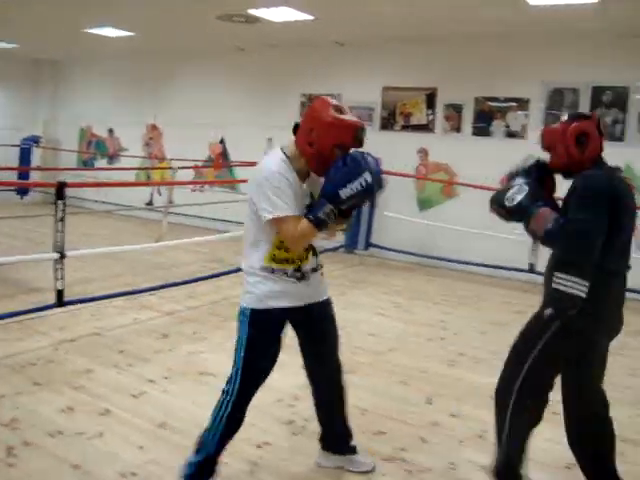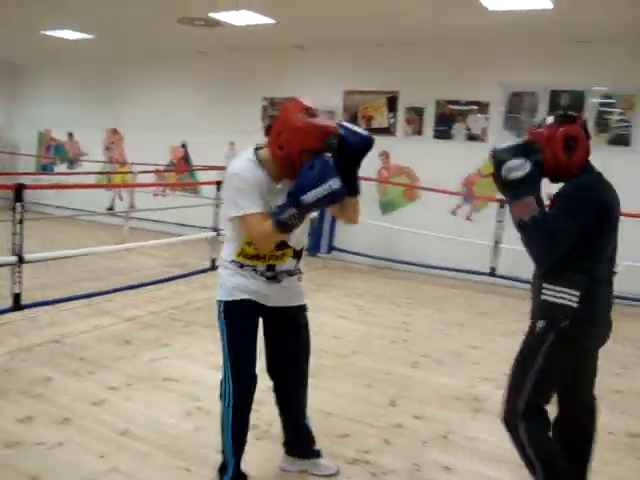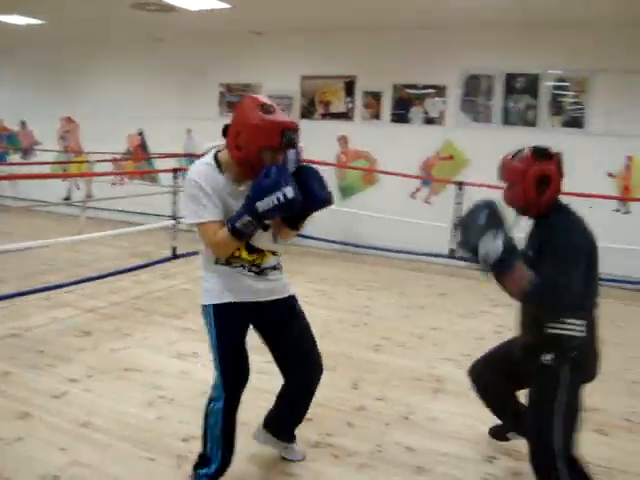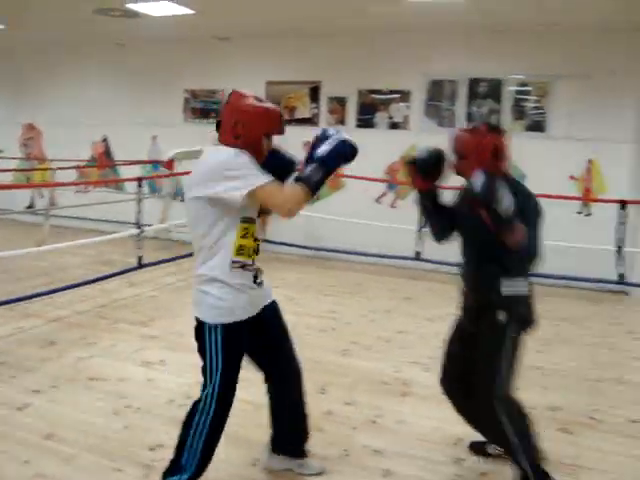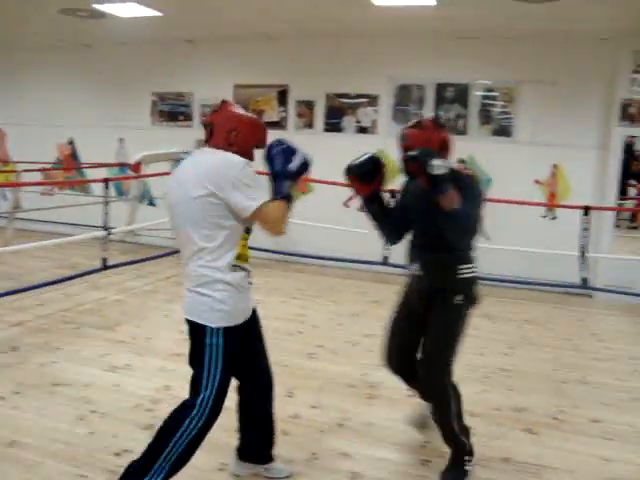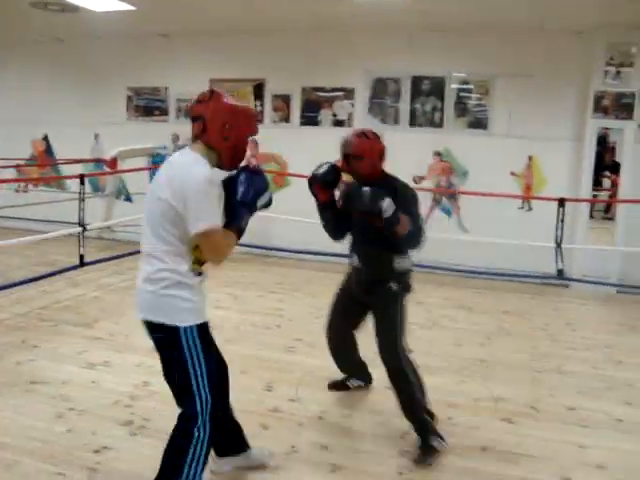
dt=0.2s
person 1, frame 1
left shoulder: (309, 171)
right shoulder: (274, 172)
left elbow: (324, 230)
right elbow: (294, 238)
left wrist: (345, 200)
right wrist: (334, 198)
left hip: (311, 292)
right hip: (267, 295)
left knee: (328, 374)
right knee: (243, 385)
left ankle: (336, 448)
person 1, frame 2
left shoulder: (305, 170)
right shoulder: (242, 171)
left elbow: (349, 217)
right elbow: (259, 237)
left wrist: (348, 167)
right wrist: (301, 200)
left hip: (287, 293)
right hip: (241, 290)
left knee: (292, 381)
right knee: (240, 383)
person 1, frame 3
left shoulder: (276, 169)
right shoulder: (202, 177)
left elbow: (282, 234)
right elbow: (217, 245)
left wrist: (301, 204)
right wrist: (255, 208)
left hip: (271, 288)
right hip: (225, 293)
left knee: (307, 368)
right knee: (230, 387)
left ankle: (277, 430)
person 1, frame 4
left shoulder: (239, 166)
right shoulder: (224, 162)
right elbow: (285, 205)
left wrist: (279, 180)
right wrist: (321, 163)
left hip: (255, 298)
right hip: (223, 305)
left knee: (286, 376)
right knee: (217, 398)
person 1, frame 5
left shoulder: (186, 171)
right shoulder: (228, 166)
right elbow: (274, 223)
right wrist: (285, 177)
left hip: (230, 303)
right hip: (218, 306)
left knee: (258, 381)
right knee: (205, 403)
person 1, frame 6
left shoulder: (180, 164)
right shoulder: (199, 174)
right elbow: (215, 251)
left wrist: (235, 204)
right wrist: (245, 206)
left hip: (165, 298)
right hip: (173, 306)
left knee: (214, 374)
right knee: (201, 408)
person 2, frame 1
left shoulder: (591, 184)
right shoulder: (610, 183)
left elbow: (577, 247)
left wrist: (530, 208)
right wrist: (541, 207)
left hip: (572, 307)
right hip: (593, 305)
left knee: (517, 392)
right knee: (587, 399)
person 2, frame 2
left shoulder: (581, 190)
right shoulder: (594, 187)
left elbow: (545, 251)
right elbow: (556, 240)
left wrist: (520, 192)
right wrist: (524, 190)
left hip: (564, 316)
right hip: (588, 314)
left knee: (522, 412)
right knee: (575, 405)
person 2, frame 3
left shoulder: (564, 232)
right shoulder: (550, 223)
left elbow: (556, 299)
right elbow: (536, 276)
left wrist: (501, 259)
right wrist: (501, 251)
left hip: (561, 350)
right hip: (540, 341)
left knee: (550, 446)
right knee: (485, 374)
right ankle: (522, 425)
person 2, frame 4
left shoulder: (518, 198)
right shoulder: (474, 195)
left elbow: (525, 256)
right elbow: (442, 231)
left wrist: (503, 215)
right wrist: (425, 186)
left hip: (505, 310)
right hip: (476, 304)
left knee: (491, 395)
right knee: (456, 381)
right ankle: (501, 438)
person 2, frame 5
left shoulder: (463, 184)
right shoulder: (414, 187)
left elbow: (462, 233)
right elbow: (393, 232)
left wrist: (441, 185)
right wrist: (368, 192)
left hip: (452, 290)
right hip: (420, 285)
left knee: (435, 373)
right knee: (399, 358)
left ankle: (461, 451)
right ankle: (438, 403)
person 2, frame 6
left shoulder: (399, 191)
right shoulder: (353, 189)
left elbow: (414, 238)
right elbow: (337, 231)
left wrist: (388, 214)
right wrist: (324, 197)
left hip: (389, 279)
right hip: (360, 274)
left knee: (393, 353)
right knee: (337, 331)
left ankle: (428, 432)
right ankle: (358, 375)
